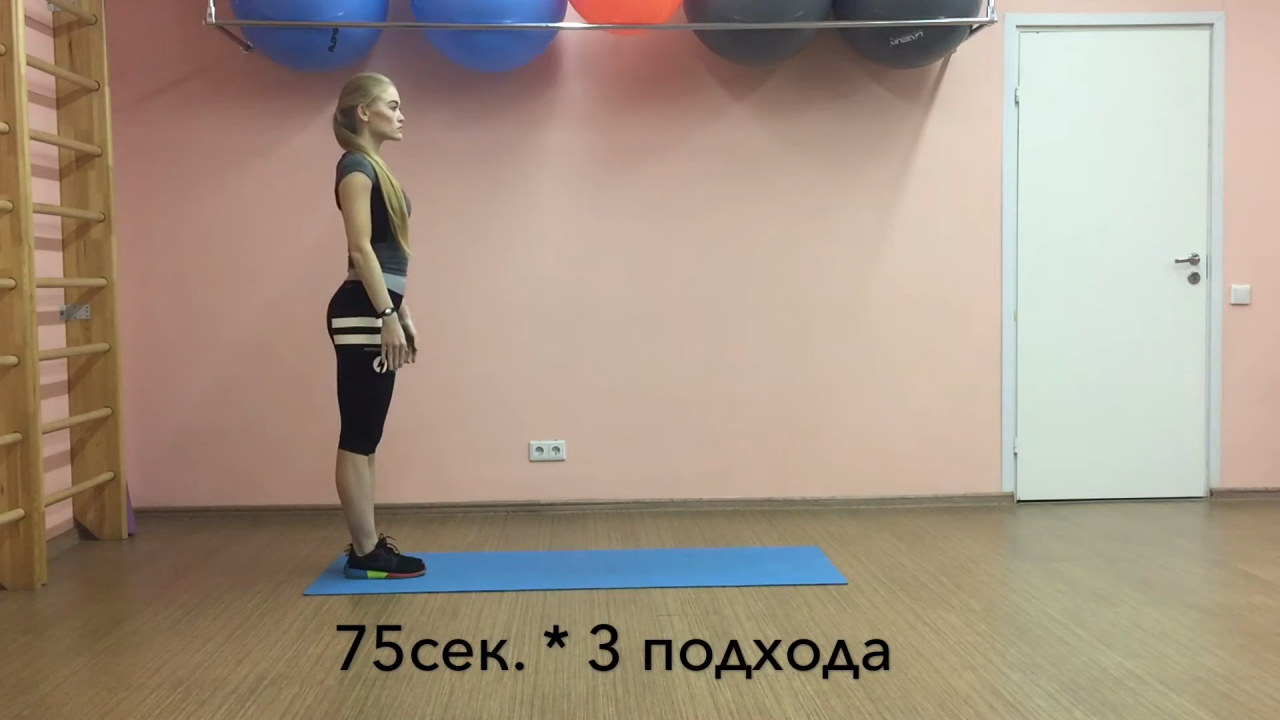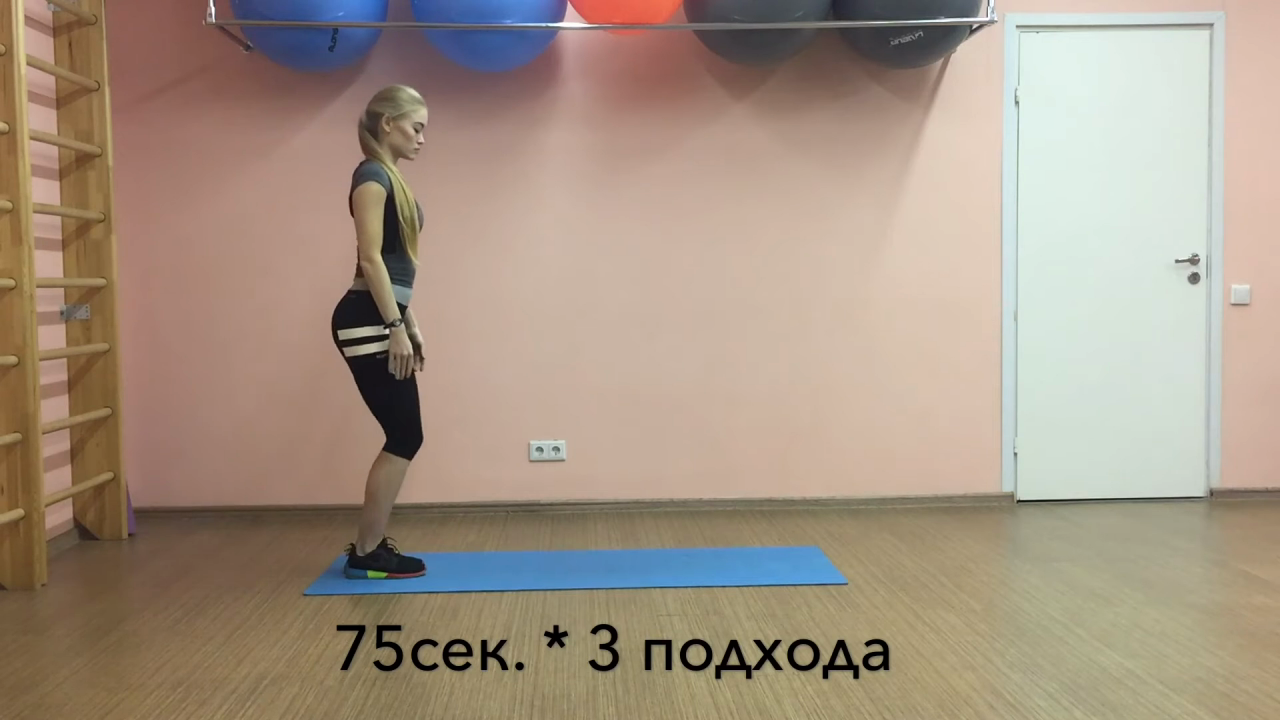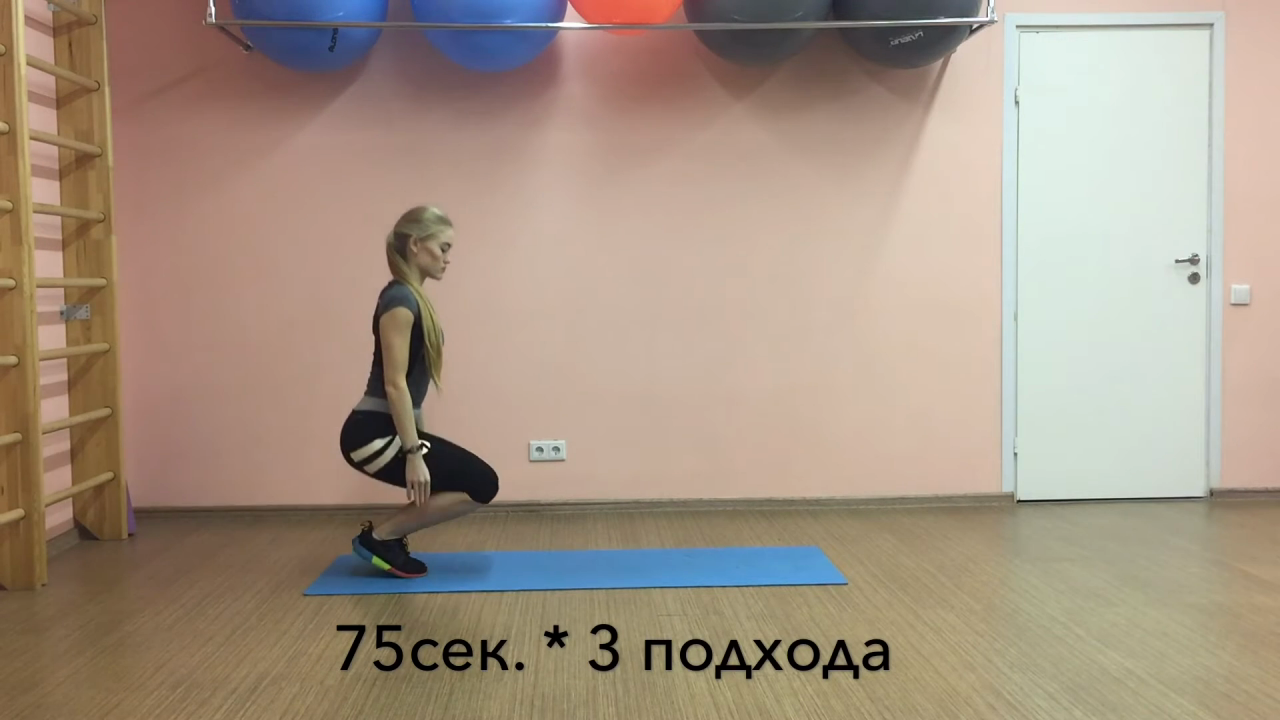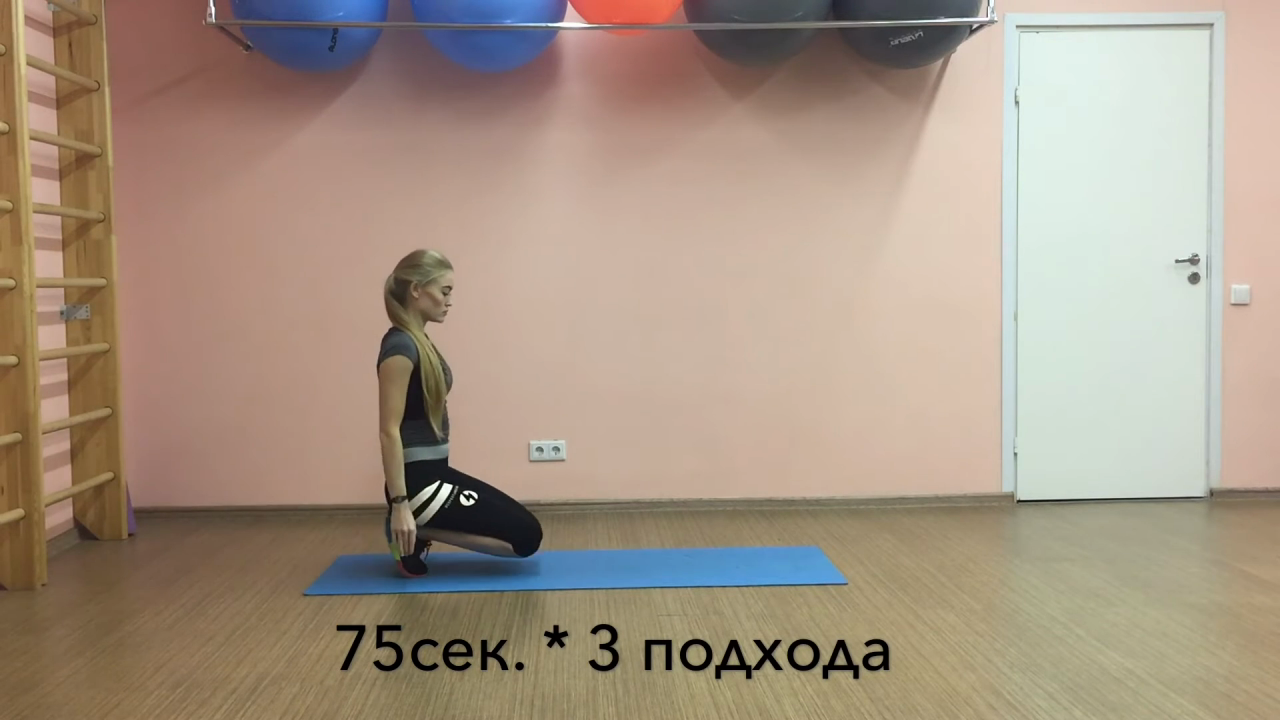
dt=0.5s
person 1, frame 1
left shoulder: (373, 168)
right shoulder: (356, 167)
right elbow: (361, 250)
left wrist: (403, 316)
right wrist: (388, 317)
left hip: (376, 310)
right hip: (362, 313)
left knee: (366, 437)
right knee: (358, 438)
left ankle: (368, 546)
right ankle: (365, 553)
person 1, frame 2
left shoulder: (389, 177)
right shoulder: (372, 175)
right elbow: (371, 260)
left wrist: (410, 322)
right wrist: (395, 328)
left hip: (380, 319)
right hip: (368, 322)
left knee: (402, 438)
right knee: (405, 438)
left ankle: (372, 546)
right ankle: (365, 555)
person 1, frame 3
left shoulder: (410, 297)
right shoulder: (400, 300)
right elbow: (395, 384)
left wrist: (415, 445)
right wrist: (414, 457)
left hip: (384, 434)
right hip: (373, 436)
left knee: (477, 482)
right knee: (482, 484)
left ankle: (386, 536)
right ankle: (382, 537)
person 1, frame 4
left shoulder: (417, 341)
right shoulder: (400, 347)
right elbow: (390, 431)
right wrist: (400, 505)
left hip: (435, 472)
right hip: (419, 480)
left knee: (523, 528)
right knee: (526, 537)
left ankle: (419, 529)
right ankle: (414, 531)
